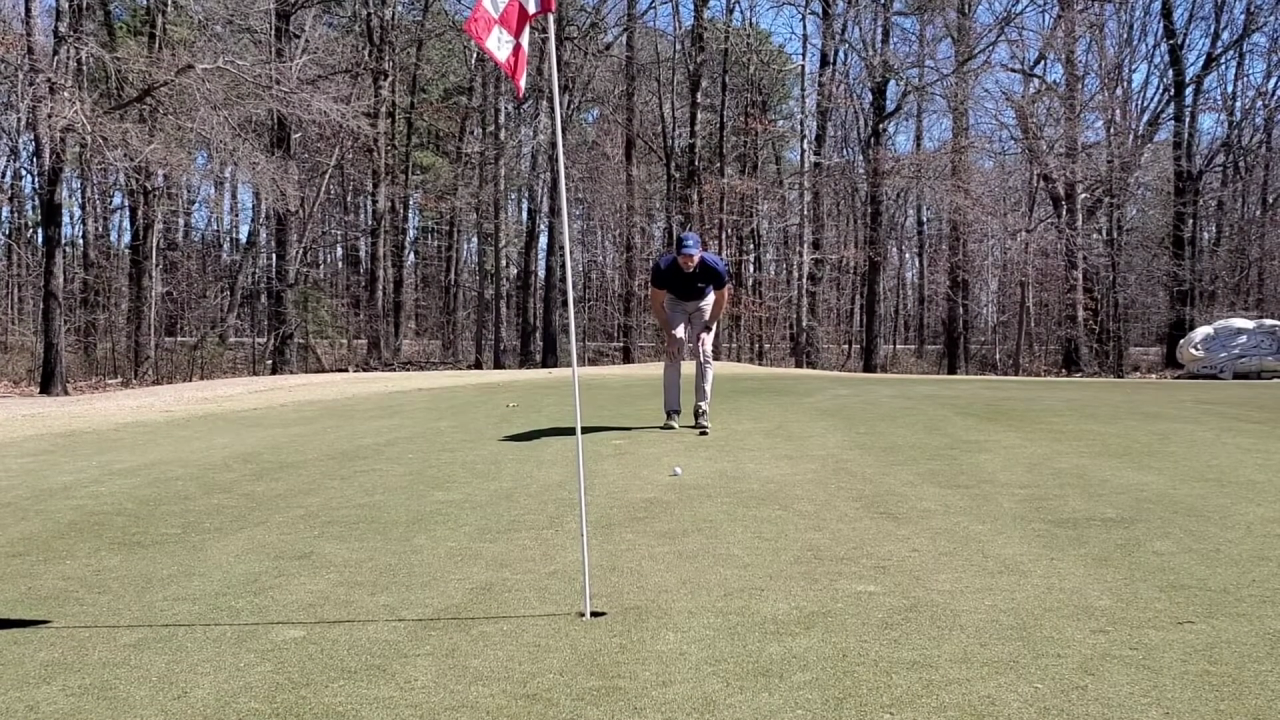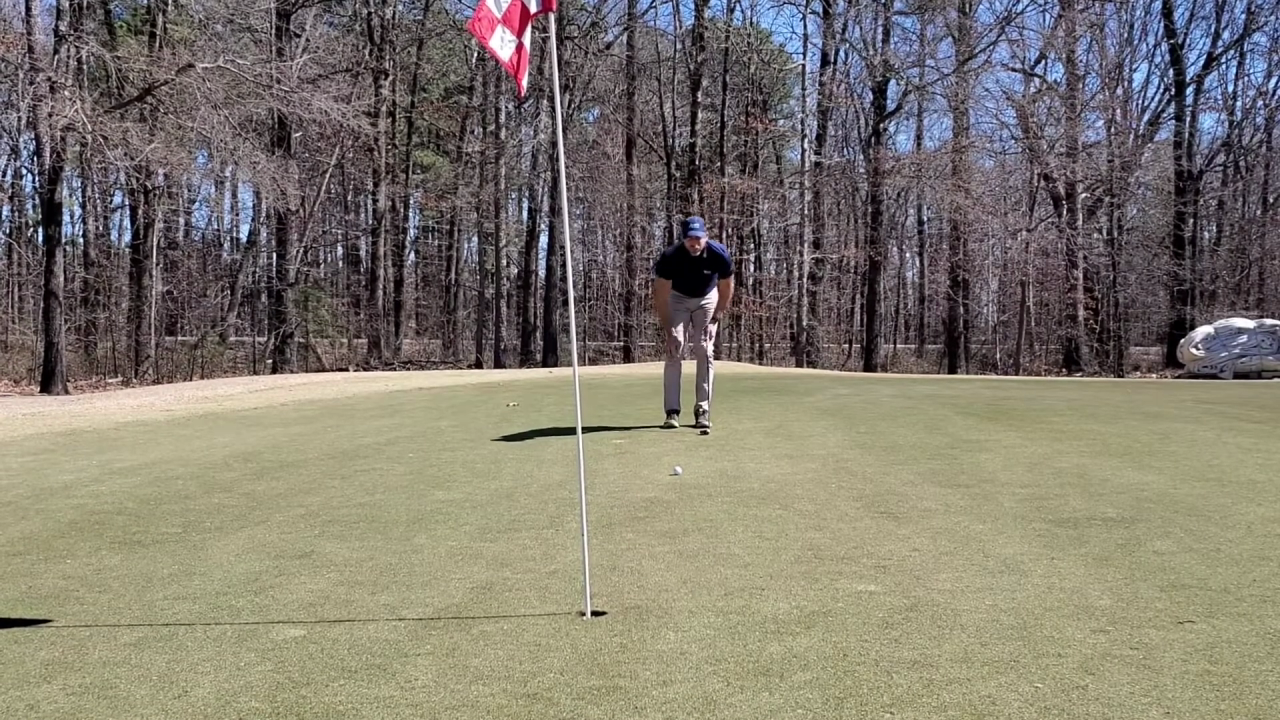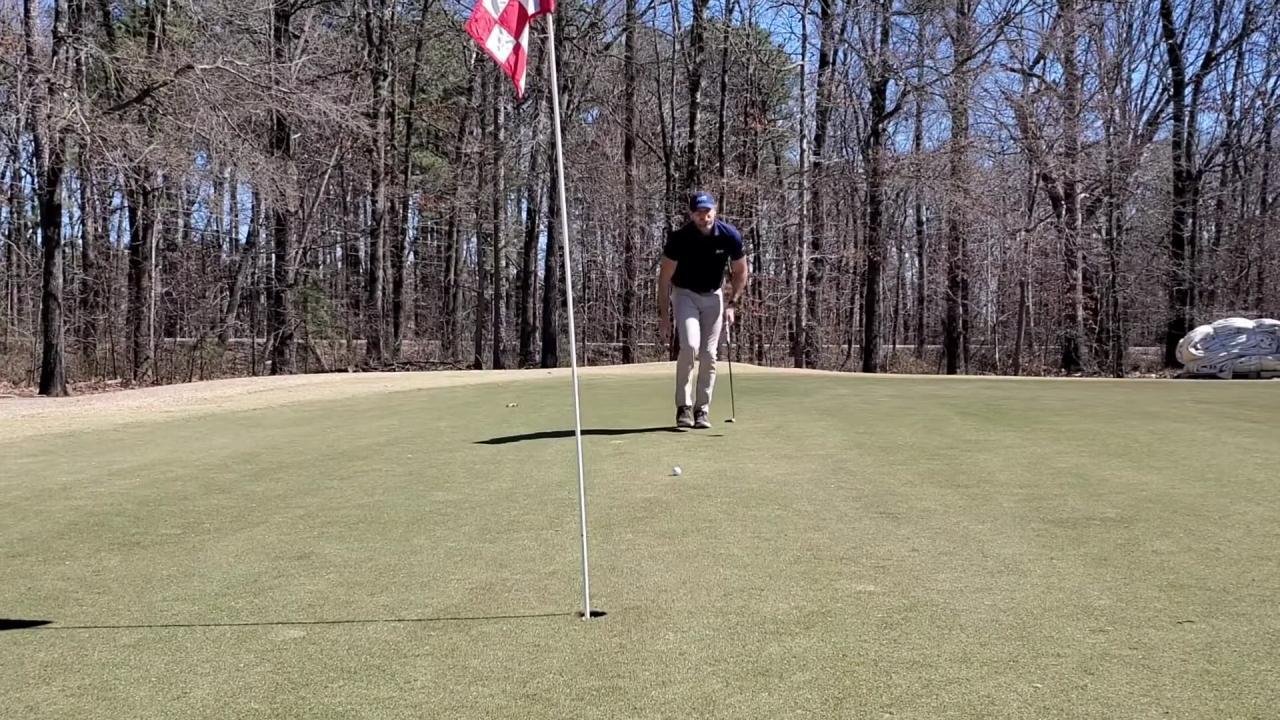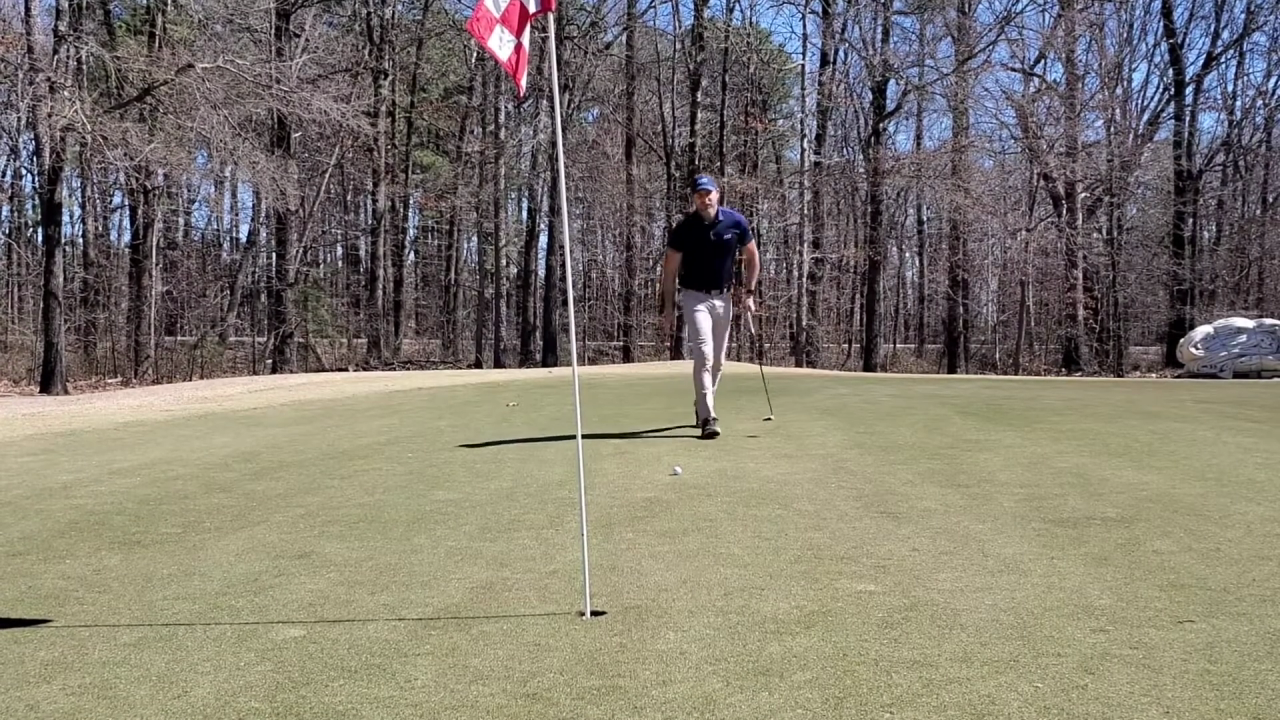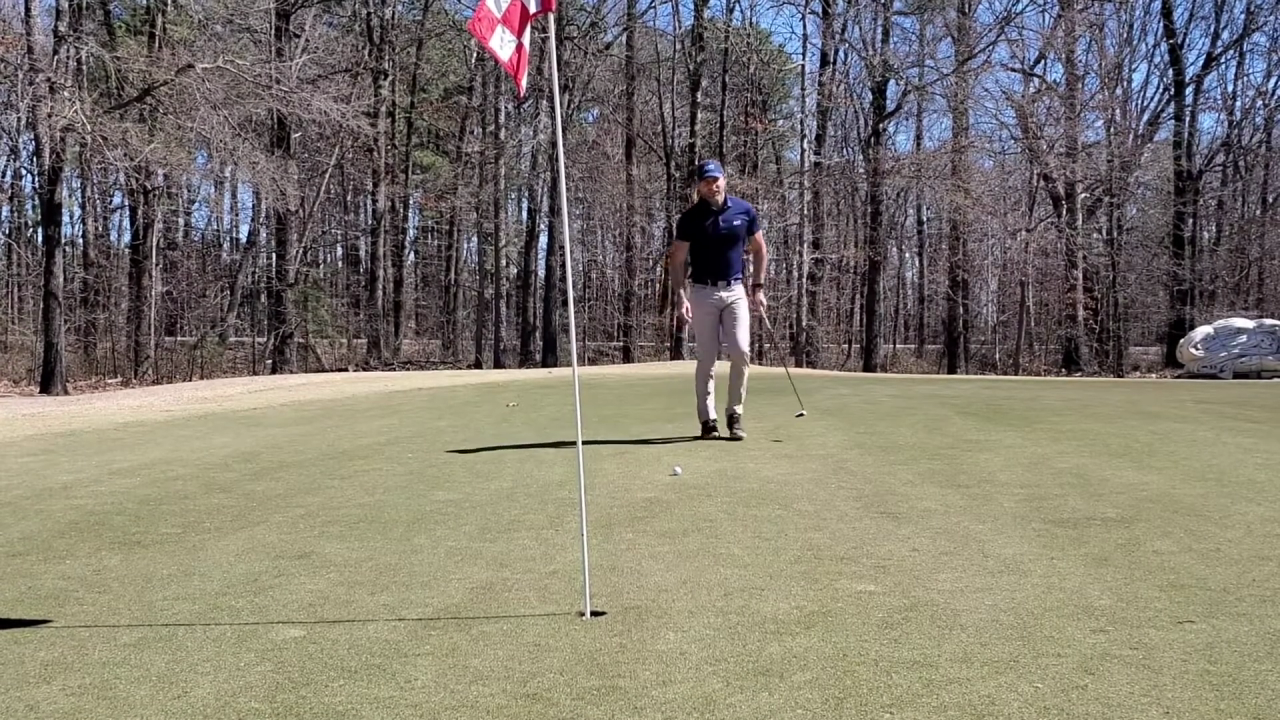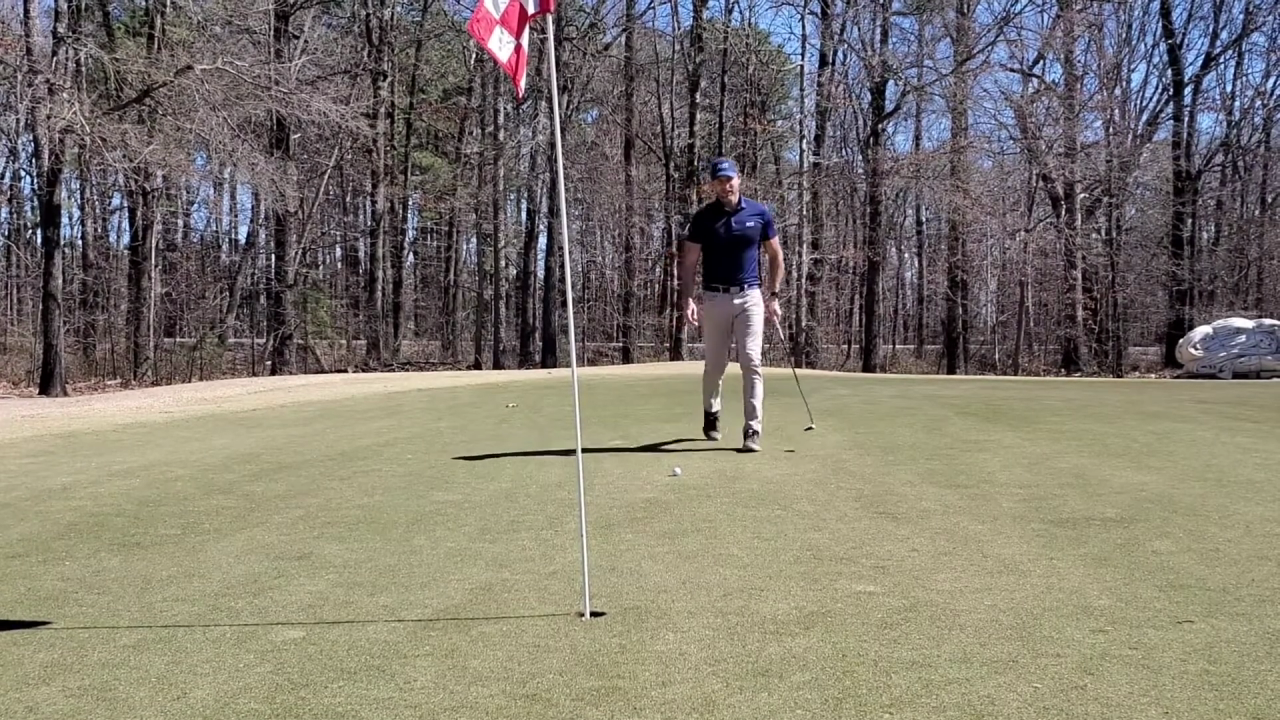
dt=0.3s
person 1, frame 1
left shoulder: (714, 266)
right shoulder: (663, 268)
left elbow: (721, 298)
right elbow: (656, 303)
left wrist: (708, 328)
right wrist: (669, 334)
left hip: (705, 302)
right hip: (675, 302)
left knee: (704, 351)
right knee: (673, 352)
left ankle: (702, 410)
right ankle: (672, 412)
person 1, frame 2
left shoulder: (720, 255)
right shoulder: (669, 257)
left elbow: (726, 289)
right elbow: (660, 297)
left wrist: (715, 320)
right wrist: (668, 332)
left hip: (707, 299)
right hip: (677, 299)
left knee: (704, 351)
right knee: (673, 351)
left ankle: (702, 410)
right ankle: (672, 411)
person 1, frame 3
left shoulder: (730, 236)
right shoulder: (678, 238)
left elbow: (741, 272)
right elbow: (665, 278)
left wrist: (731, 304)
right wrist: (664, 317)
left hip: (713, 296)
right hip: (685, 294)
left knee: (708, 354)
right knee: (690, 346)
left ankle: (702, 409)
right ankle: (684, 407)
person 1, frame 4
left shoulder: (736, 222)
right shoulder: (683, 229)
left elbow: (752, 257)
right elbow: (670, 271)
left wrist: (749, 293)
right wrist: (667, 310)
left hip: (723, 297)
right hip: (695, 297)
left knee: (717, 360)
right knee: (703, 354)
left ankle: (702, 407)
right ankle: (708, 418)
person 1, frame 5
left shoulder: (745, 210)
right shoulder: (690, 218)
left elbow: (759, 249)
right elbow: (677, 261)
left wrist: (758, 287)
right wrist: (681, 296)
left hip: (735, 291)
right hip: (703, 292)
left knee: (740, 352)
right knee: (706, 359)
left ankle: (734, 413)
right ankle: (708, 420)
person 1, frame 6
left shoulder: (760, 213)
right shoulder: (703, 218)
left elbow: (775, 256)
right elbow: (689, 263)
left wrist: (773, 296)
right wrist: (688, 299)
left hip: (750, 297)
right hip: (715, 299)
left knee: (751, 362)
right knee: (715, 365)
left ankle: (752, 430)
right ankle: (711, 412)
